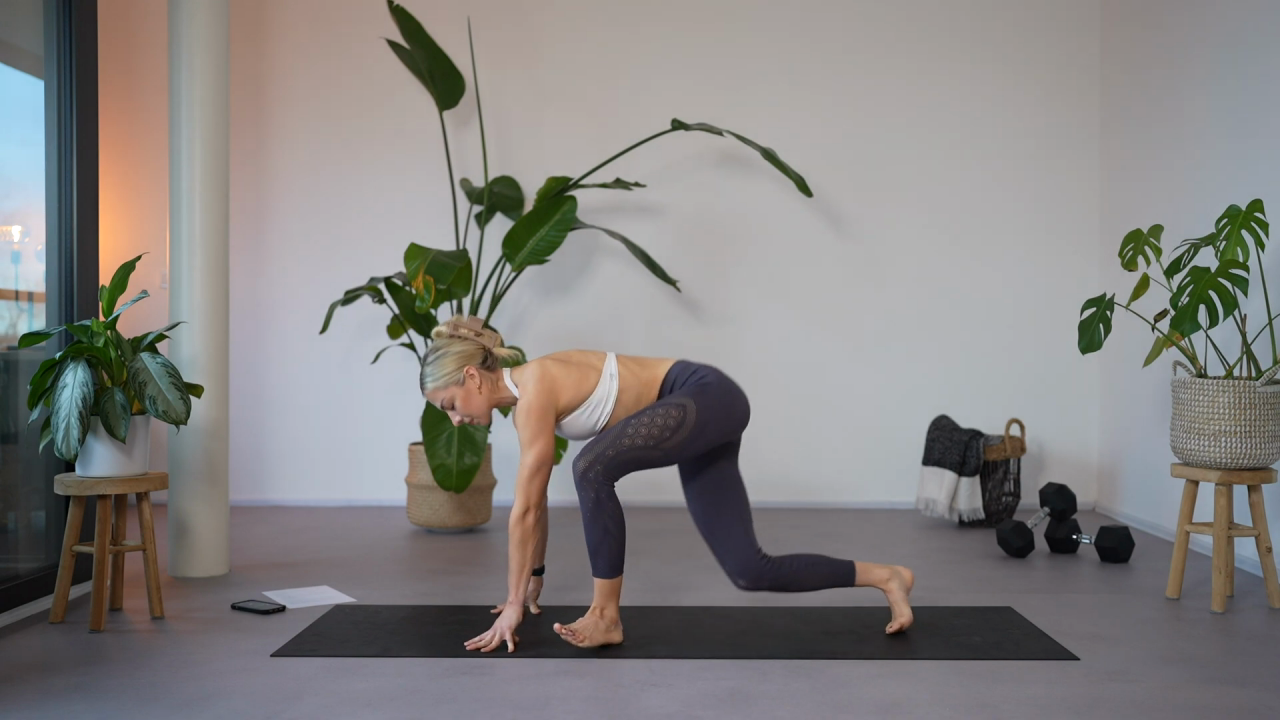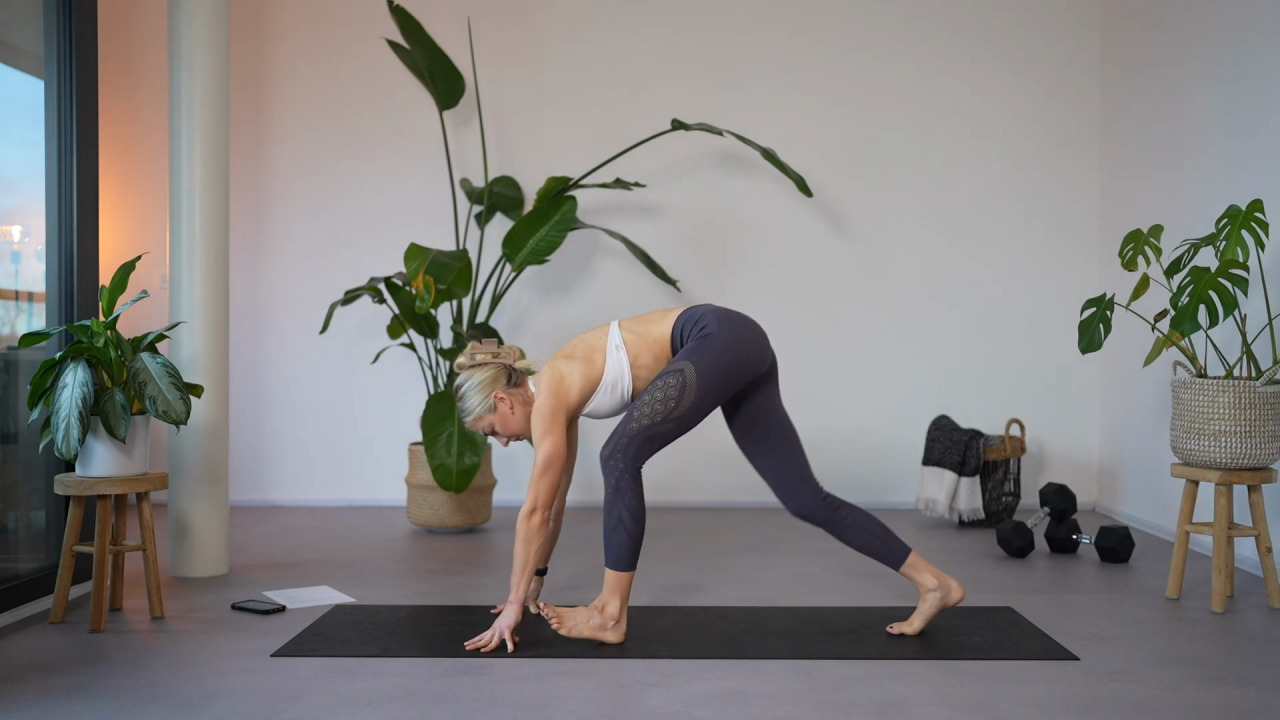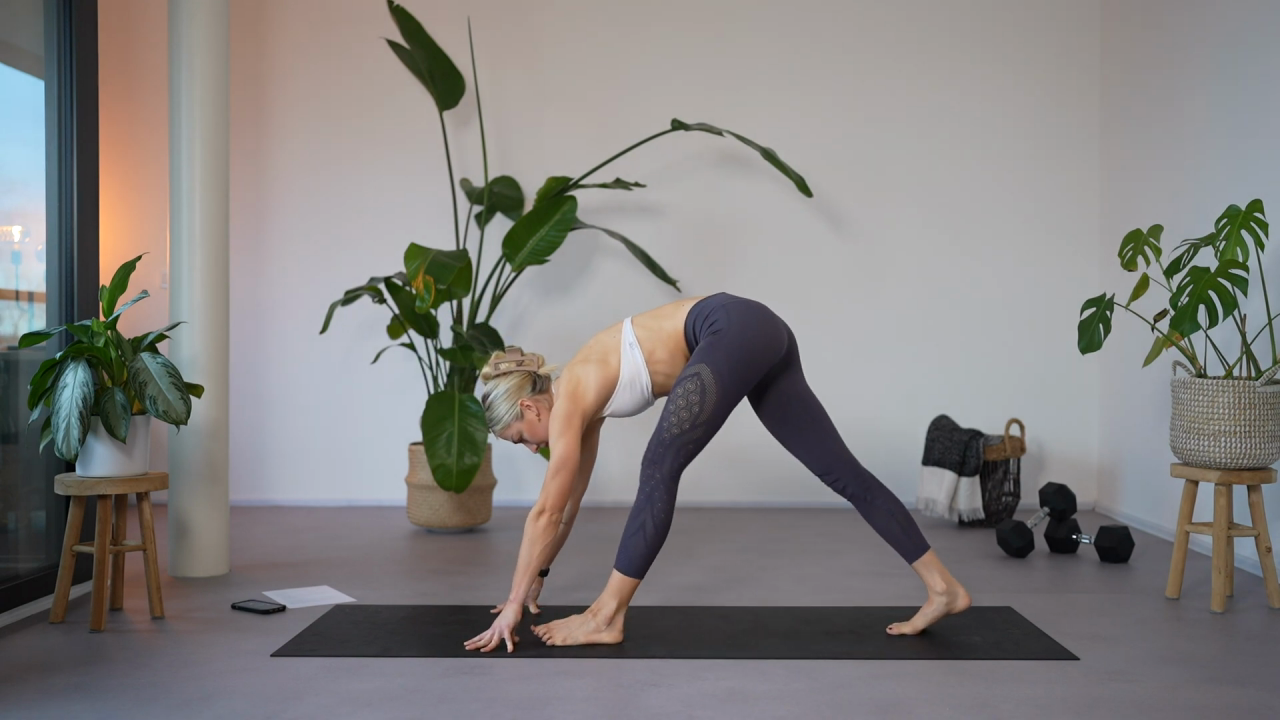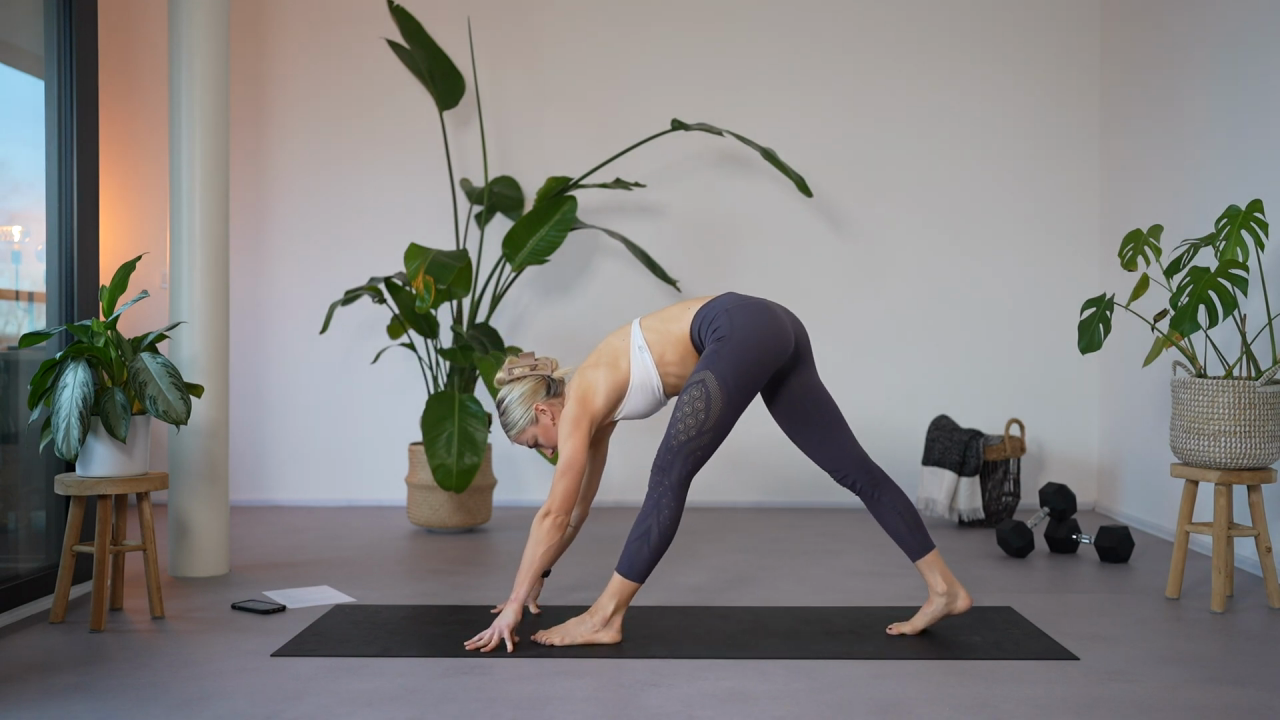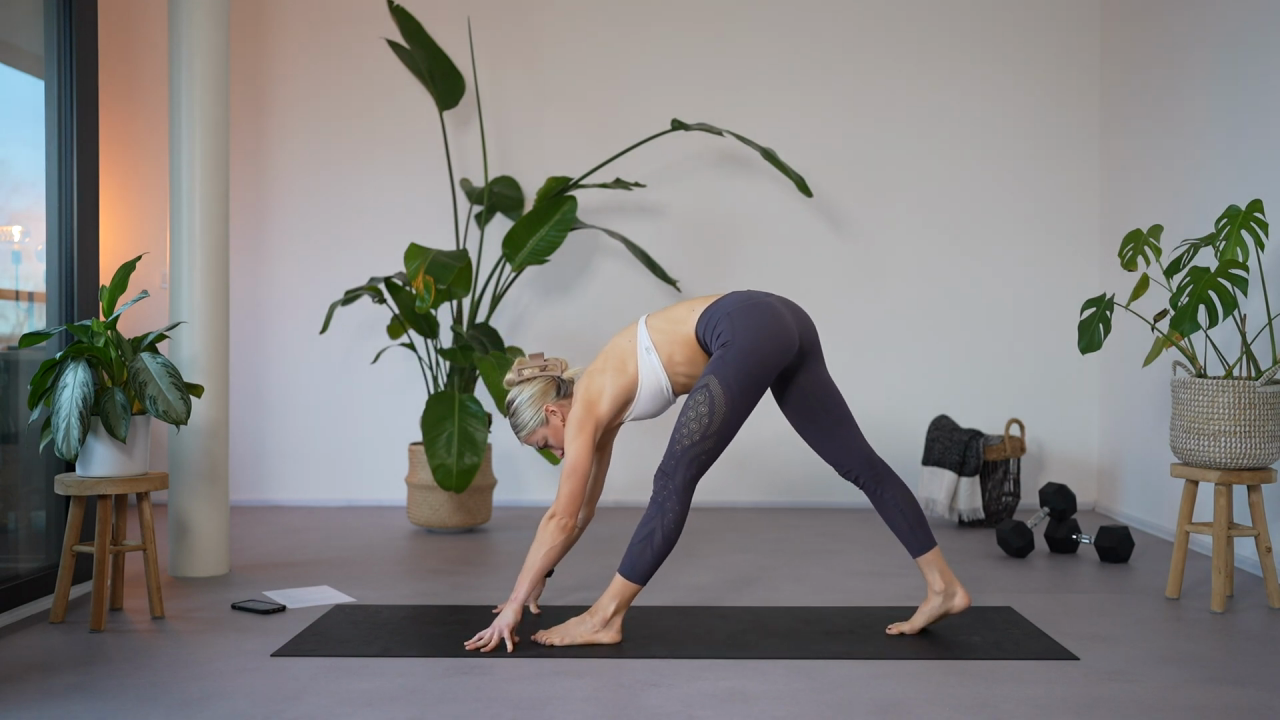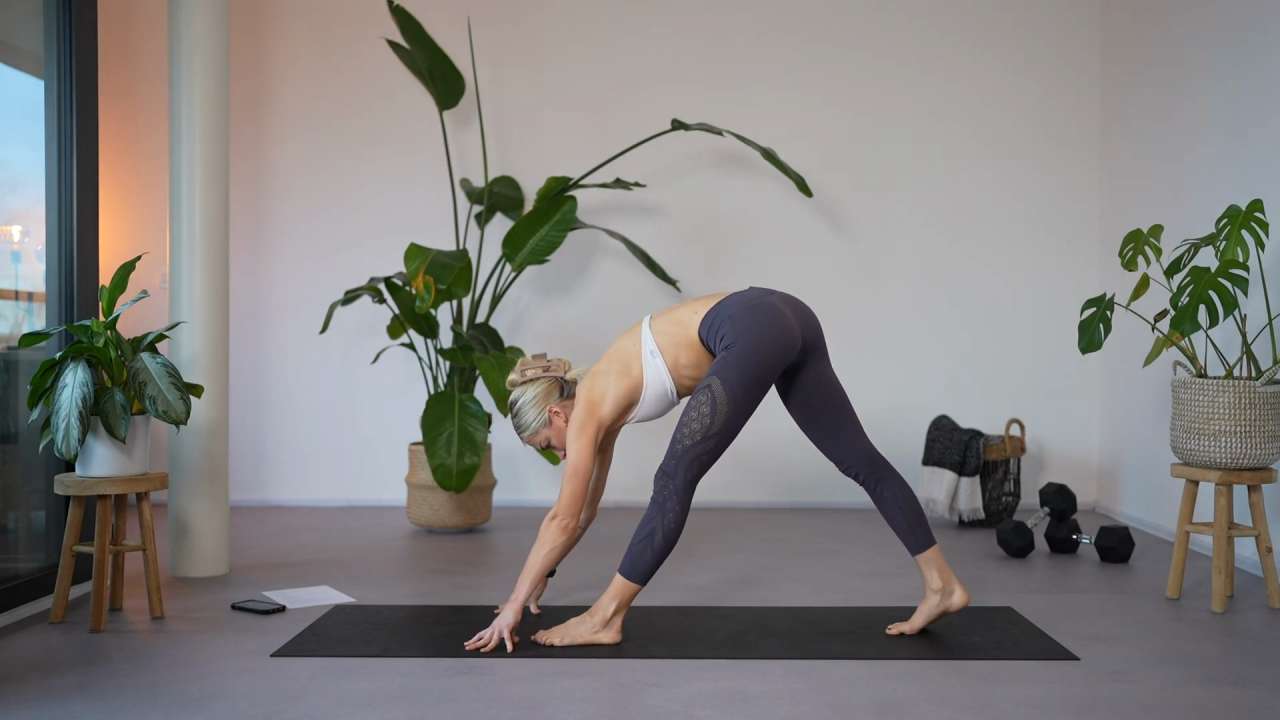
dt=0.4s
person 1, frame 1
left shoulder: (533, 390)
right shoulder: (523, 401)
left elbow: (523, 510)
right elbow: (535, 503)
left wrist: (514, 606)
right wrist: (532, 576)
left hip: (707, 400)
right hip: (693, 415)
left knee: (591, 468)
right knee: (749, 571)
left ankle: (606, 615)
right ankle: (884, 577)
person 1, frame 2
left shoulder: (548, 396)
right shoulder: (556, 394)
left elbow: (535, 509)
right elbow: (555, 500)
left wrist: (514, 604)
right wrist: (534, 576)
left hip: (720, 339)
right hip: (737, 347)
left knee: (620, 458)
right knee: (804, 498)
left ankle: (611, 612)
right ankle: (932, 583)
person 1, frame 3
left shoulder: (568, 400)
right shoulder: (583, 398)
left elbow: (546, 511)
right elbow: (569, 504)
left wrist: (514, 603)
right wrist: (536, 577)
left hip: (735, 329)
right hip: (758, 333)
left knee: (661, 466)
right knee: (840, 471)
left ankle: (606, 616)
right ankle: (943, 587)
person 1, frame 4
left shoulder: (579, 402)
right shoulder: (595, 399)
left elbow: (554, 514)
right elbow: (578, 507)
left wrist: (516, 601)
right wrist: (537, 578)
left hip: (743, 331)
right hip: (771, 327)
left knee: (670, 476)
right knee: (852, 468)
left ankle: (604, 617)
right ankle: (944, 588)
person 1, frame 5
left shoulder: (586, 406)
right shoulder: (601, 400)
left elbow: (561, 517)
right elbow: (584, 509)
left wrist: (516, 601)
right wrist: (539, 578)
left hip: (749, 330)
right hip: (780, 321)
left knee: (675, 479)
right knee: (858, 463)
left ankle: (604, 618)
right ankle: (943, 587)
person 1, frame 6
left shoulder: (587, 408)
right shoulder: (601, 400)
left elbow: (563, 518)
right elbow: (585, 510)
left wrist: (516, 602)
right wrist: (540, 578)
left hip: (753, 329)
right hip: (784, 317)
left knee: (676, 478)
right knee: (860, 460)
left ankle: (605, 618)
right ankle: (942, 585)
